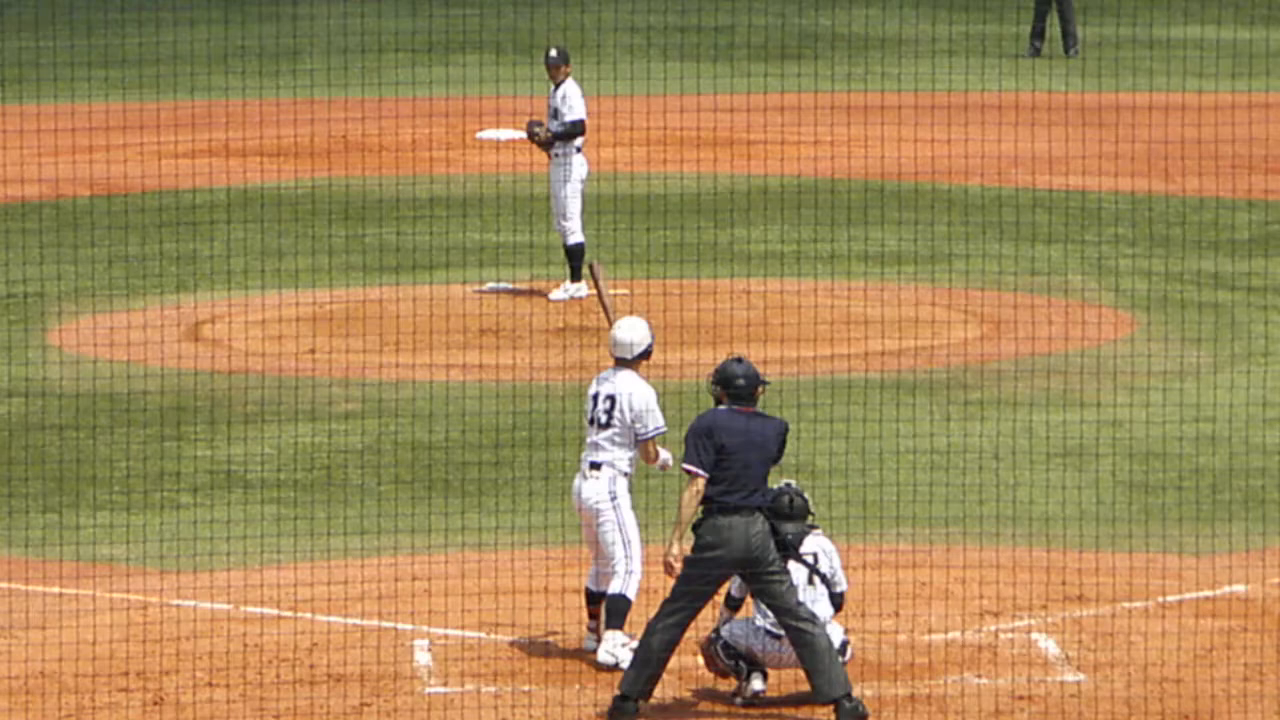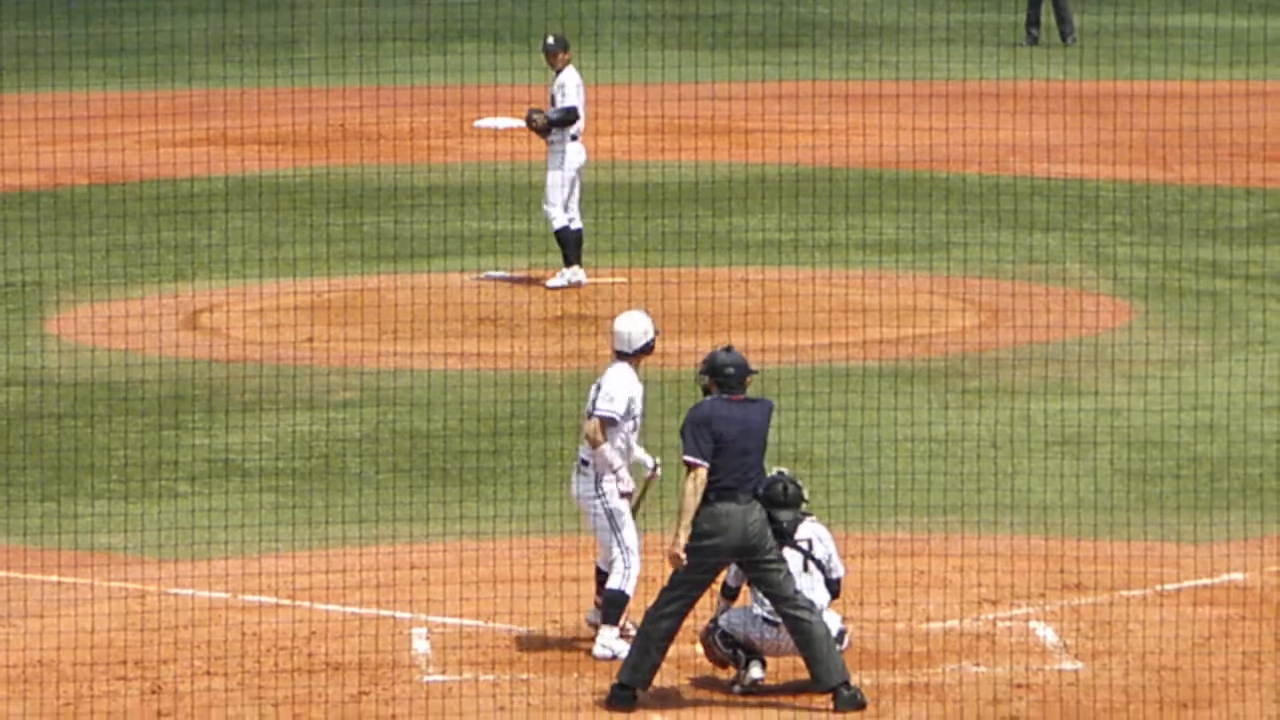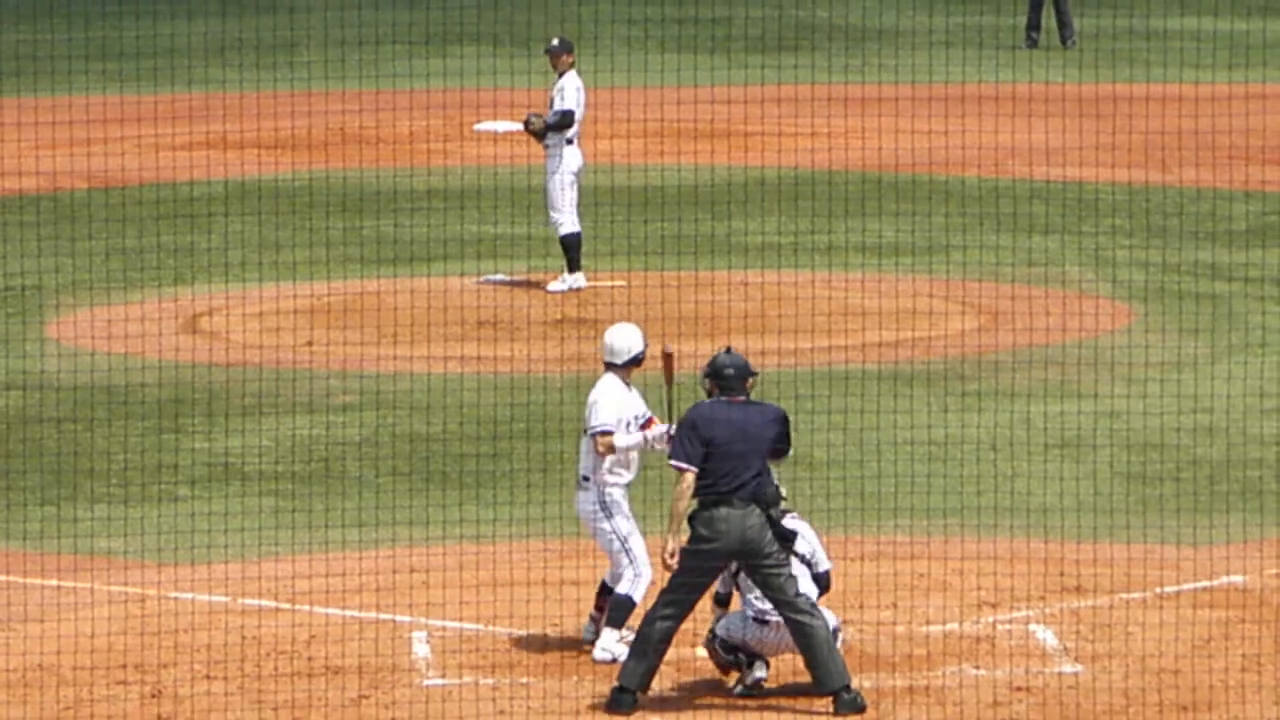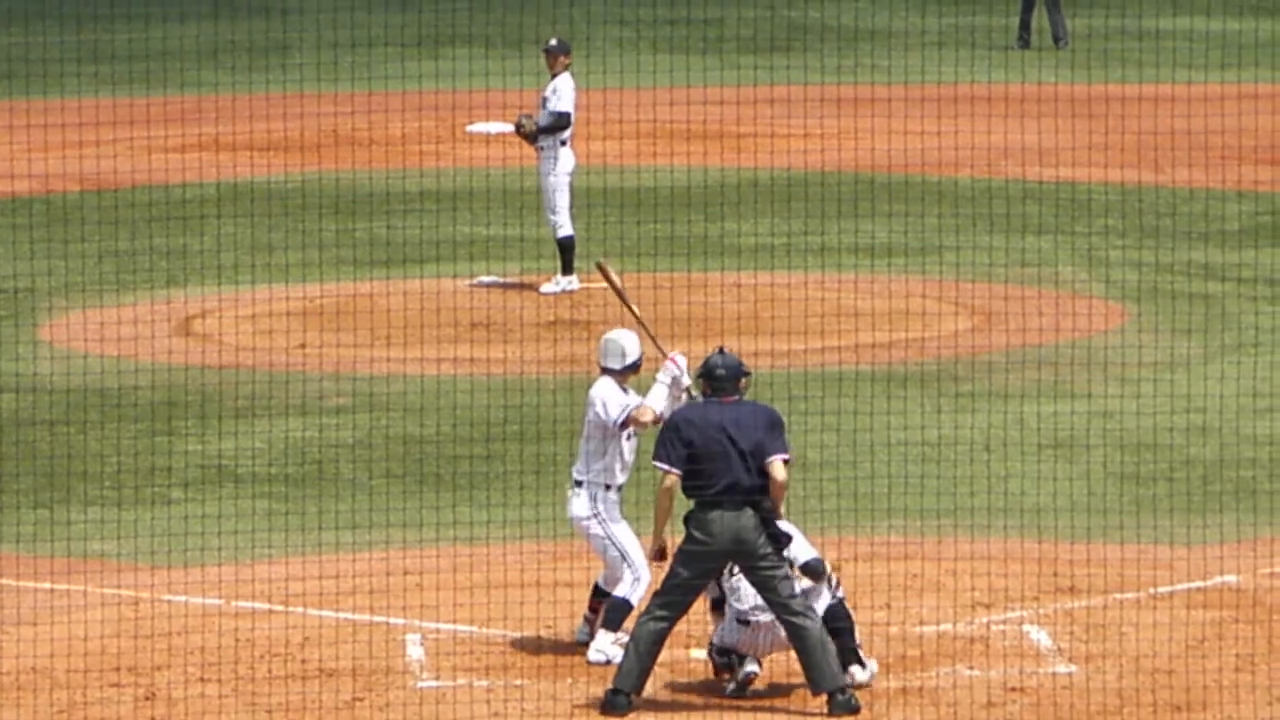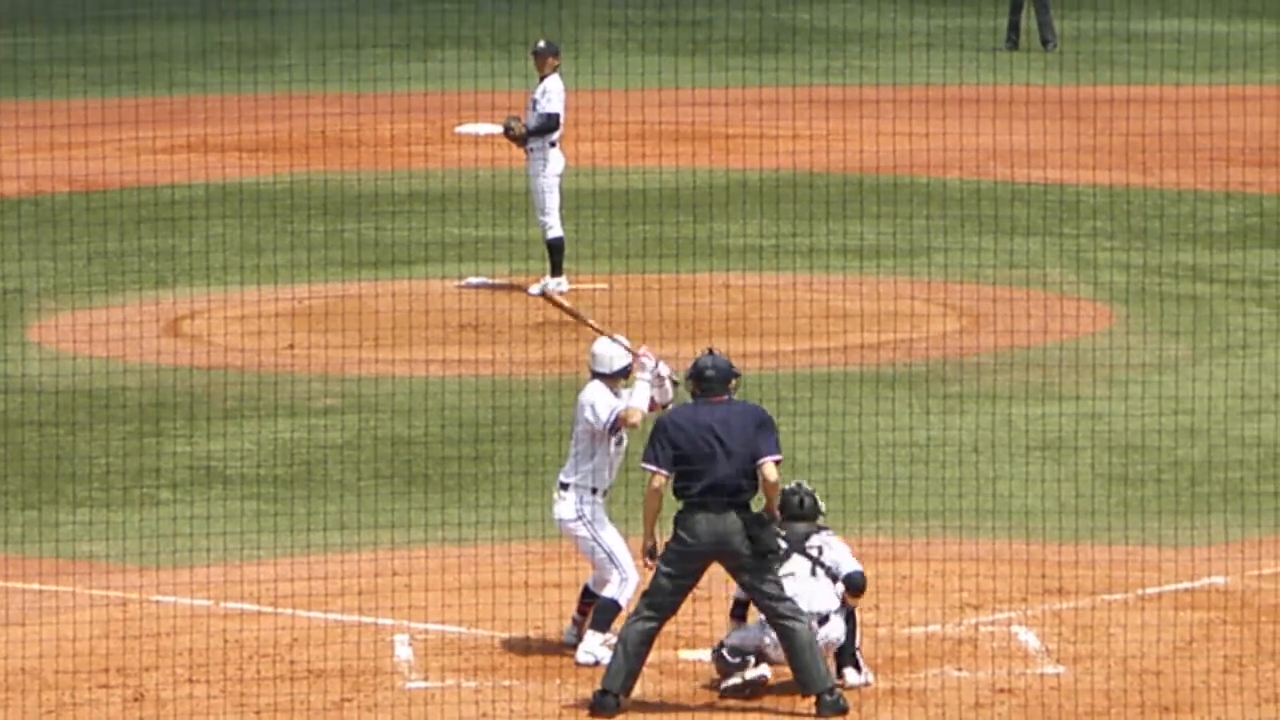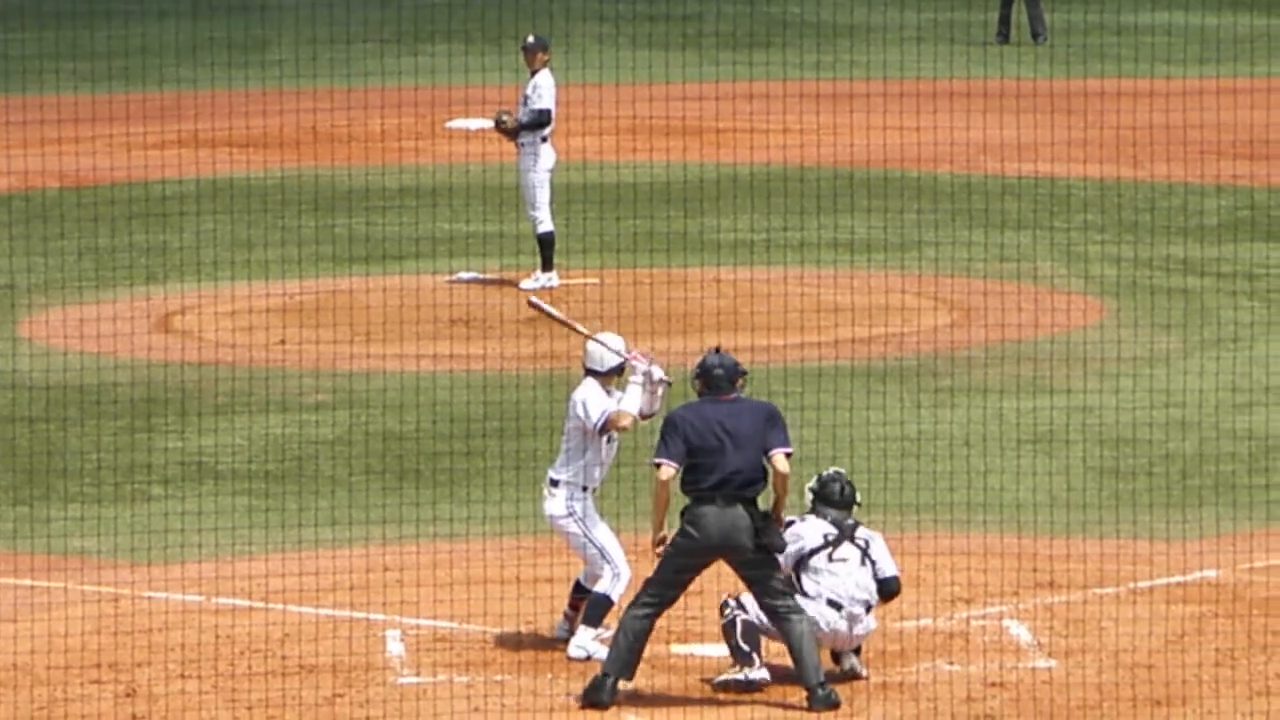
dt=0.4s
person 1, frame 1
left shoulder: (708, 423)
right shoulder: (776, 428)
left elbow: (696, 487)
left wrist: (675, 541)
left hip: (717, 532)
right hip: (759, 533)
left knee: (671, 619)
right knee: (799, 618)
person 1, frame 2
left shoulder: (703, 414)
right shoulder: (764, 410)
left elbow: (698, 477)
left wrist: (680, 533)
left hip: (714, 520)
right hip: (754, 519)
left knee: (669, 607)
right knee: (795, 605)
left ankle: (626, 688)
right ankle: (841, 688)
person 1, frame 3
left shoulder: (697, 417)
right shoulder: (774, 416)
left elbow: (686, 482)
left wrist: (672, 537)
left hip: (712, 524)
right hip: (758, 523)
left knee: (667, 610)
right knee: (800, 609)
left ankle: (626, 691)
right ankle: (842, 692)
person 1, frame 4
left shoulder: (682, 419)
right shoulder: (765, 416)
left elbow: (669, 483)
right elbow: (778, 477)
left wrist: (658, 536)
right wrist: (774, 512)
left hip: (706, 525)
right hip: (753, 524)
left knee: (661, 611)
right knee: (795, 610)
person 1, frame 5
left shoulder: (672, 421)
right shoulder: (756, 416)
left elbow: (656, 484)
right elbow: (770, 476)
left wrist: (648, 537)
right wrist: (771, 510)
left hip: (692, 527)
right hip: (740, 525)
left knee: (649, 612)
right knee: (785, 612)
person 1, frame 6
left shoulder: (681, 417)
right shoulder: (765, 413)
left elbow: (665, 476)
right elbow: (782, 468)
left wrist: (658, 528)
right wrist: (778, 508)
left hip: (699, 520)
right hip: (745, 520)
left knee: (648, 602)
right knee: (785, 608)
left ankle: (607, 683)
right ankle: (818, 689)
person 2, frame 1
left shoulder: (600, 381)
right shoulder: (641, 390)
right elbow: (649, 453)
right wrist: (665, 459)
left hip: (586, 481)
right hip: (610, 485)
left knee: (603, 562)
right knee: (627, 567)
left ankle: (597, 634)
right ankle: (611, 646)
person 2, frame 2
left shoulder: (619, 376)
right shoulder: (622, 381)
right elbow: (593, 432)
left wrist: (643, 459)
right wrist: (621, 474)
left hip: (597, 479)
right hip: (601, 482)
left knee: (613, 549)
right knee: (627, 561)
left ankle: (603, 613)
right ankle: (607, 640)
person 2, frame 3
left shoulder: (628, 392)
right shoulder: (608, 394)
left elbow: (649, 428)
right elbow: (603, 446)
left wrist: (663, 433)
right wrist: (647, 436)
left hip: (611, 494)
right hip: (602, 496)
left knee: (623, 564)
right knee: (638, 570)
left ankle: (598, 626)
right ankle: (607, 644)
person 2, frame 4
left shoulder: (621, 393)
right shoulder: (604, 393)
left elbow: (665, 417)
right elbow: (644, 418)
left wrist: (677, 386)
right wrist: (663, 378)
left hip: (599, 499)
right hip: (593, 502)
left knee: (618, 565)
right knee: (636, 574)
left ankle: (590, 628)
right ankle: (602, 646)
person 2, frame 5
left shoulder: (614, 394)
right shoulder: (596, 396)
left elbow: (660, 402)
right elbow: (633, 419)
left wrist: (659, 377)
right wrist: (643, 377)
left hip: (585, 501)
right hip: (580, 503)
left knee: (609, 567)
right knee: (624, 575)
left ankle: (578, 630)
right ankle: (590, 647)
person 2, frame 6
left shoulder: (606, 395)
right shoulder: (589, 395)
left elbow: (646, 412)
right elbow: (623, 422)
left wrist: (652, 384)
right wrist: (636, 380)
left hip: (574, 498)
right hip: (569, 500)
left knee: (600, 562)
right knee: (616, 570)
left ankle: (570, 624)
right ankle: (582, 641)
person 3, frame 1
left shoulder: (570, 91)
right shoulder: (555, 91)
left elbow: (578, 128)
left wrist: (550, 136)
right wrist: (545, 138)
left hip: (569, 162)
right hip: (558, 162)
left knee: (570, 223)
right knee: (563, 224)
left ankle: (576, 283)
right ankle: (575, 282)
person 3, frame 2
left shoulder: (567, 79)
right shoulder: (563, 78)
left elbow: (571, 115)
left wrist: (546, 122)
right wrist: (546, 125)
left hip: (565, 151)
right hip: (566, 149)
left knee: (553, 208)
right knee: (570, 211)
left ankle: (572, 267)
right ankle: (575, 269)
person 3, frame 3
left shoulder: (568, 82)
right shoulder: (567, 82)
left elbow: (567, 118)
left wrist: (543, 126)
right wrist: (543, 130)
left hip: (562, 154)
right hip: (562, 153)
left knee: (560, 215)
right knee: (568, 214)
left ankle: (573, 274)
right ankle: (574, 273)
person 3, frame 4
left shoulder: (563, 84)
right shoulder: (555, 84)
left elbow: (563, 120)
left wrist: (536, 130)
right wrist: (534, 131)
left hip: (556, 156)
right hip: (550, 155)
left knee: (559, 216)
right knee: (558, 216)
left ankle: (568, 277)
right ankle: (567, 275)
person 3, frame 5
left shoulder: (552, 85)
right shoulder: (544, 85)
left elbow: (552, 122)
left wrist: (526, 133)
right wrist: (524, 133)
left hip: (545, 157)
right hip: (539, 157)
left knee: (549, 218)
right knee: (548, 218)
left ankle: (557, 278)
right ankle: (555, 276)
person 3, frame 6
left shoulder: (542, 81)
right shoulder: (535, 81)
left elbow: (544, 118)
left wrist: (518, 126)
right wrist: (516, 127)
left hip: (536, 152)
right hip: (530, 152)
left knee: (539, 213)
right knee: (536, 212)
left ankle: (548, 274)
right ankle: (545, 271)
person 4, frame 1
right shoulder: (823, 545)
left elbow: (733, 601)
right elbow: (837, 602)
left wrist: (719, 632)
left hip: (769, 647)
left knee: (716, 641)
right knee: (839, 640)
left ankle: (752, 676)
person 4, frame 2
right shoulder: (818, 531)
left elbow: (729, 591)
right elbow: (835, 589)
left wrist: (717, 623)
left hip: (766, 634)
left knee: (716, 631)
right knee: (836, 627)
left ankle: (750, 664)
person 4, frame 3
right shoulder: (798, 527)
left elbow: (721, 597)
right elbow: (824, 583)
left wrist: (716, 631)
left hip: (759, 633)
left knee: (718, 635)
right knee: (829, 629)
left ankle: (752, 666)
person 4, frame 4
right shoulder: (779, 529)
left elbow: (716, 603)
right elbow: (815, 570)
left wrist: (719, 637)
left hip: (747, 635)
left knee: (719, 646)
right knee: (827, 589)
left ankle: (742, 664)
right ankle: (855, 665)
person 4, frame 5
right shoulder: (829, 542)
left elbow: (740, 604)
right elbow: (857, 584)
left wrist: (736, 640)
right wrist: (848, 602)
left hip: (779, 640)
right hip: (827, 637)
left knee: (724, 652)
right knee: (843, 606)
left ankle: (751, 669)
right ankle: (852, 670)
person 4, frame 6
left shoulder: (804, 527)
right shoulder: (870, 537)
right elbow: (891, 588)
left hip: (821, 621)
right hip: (858, 632)
left knee: (735, 606)
left ankle: (751, 667)
right ankle: (848, 657)
